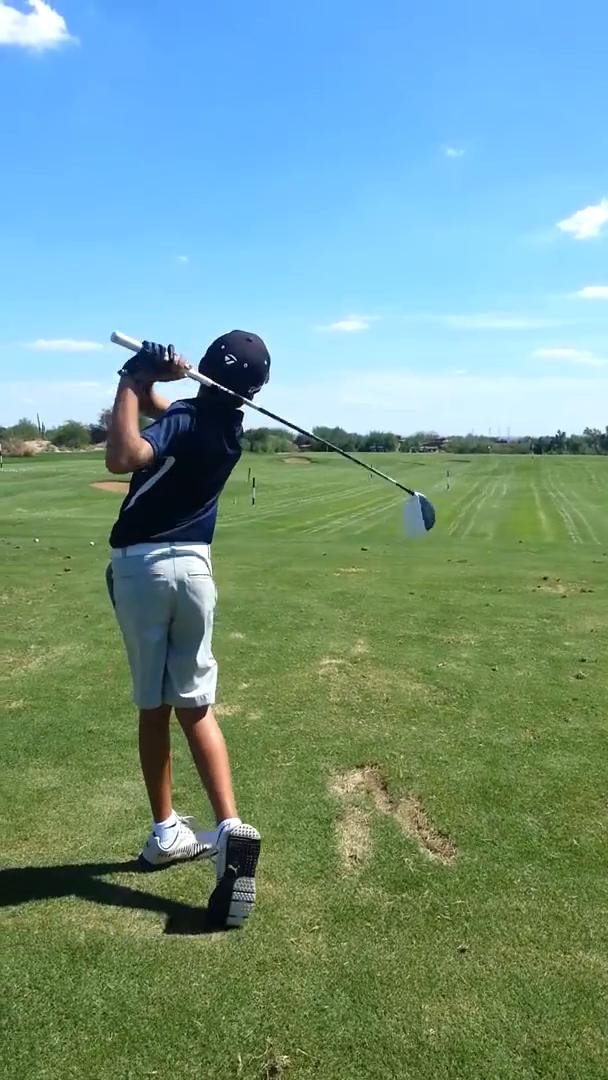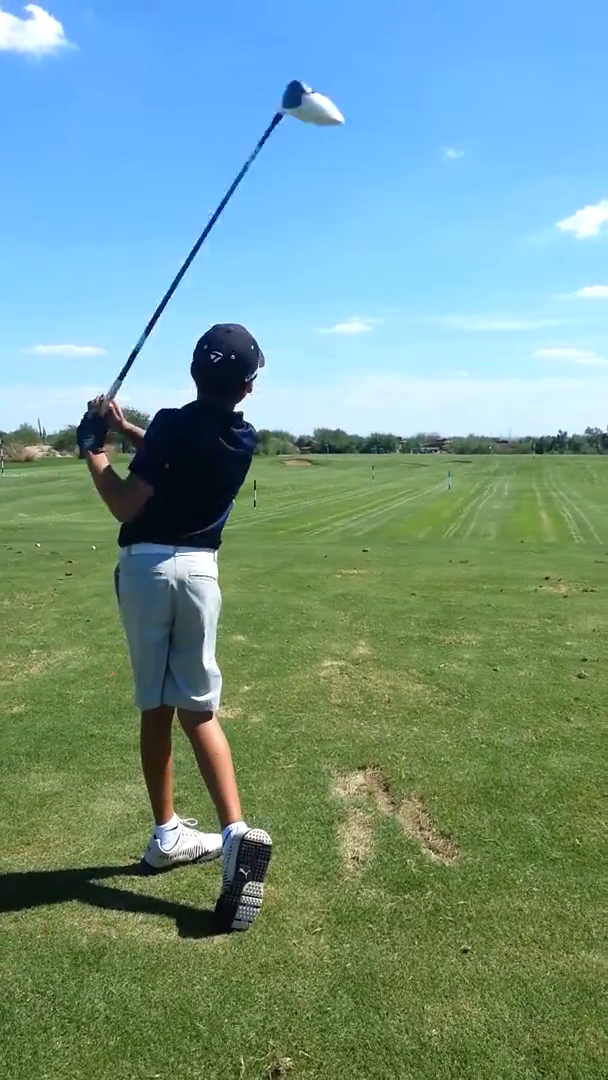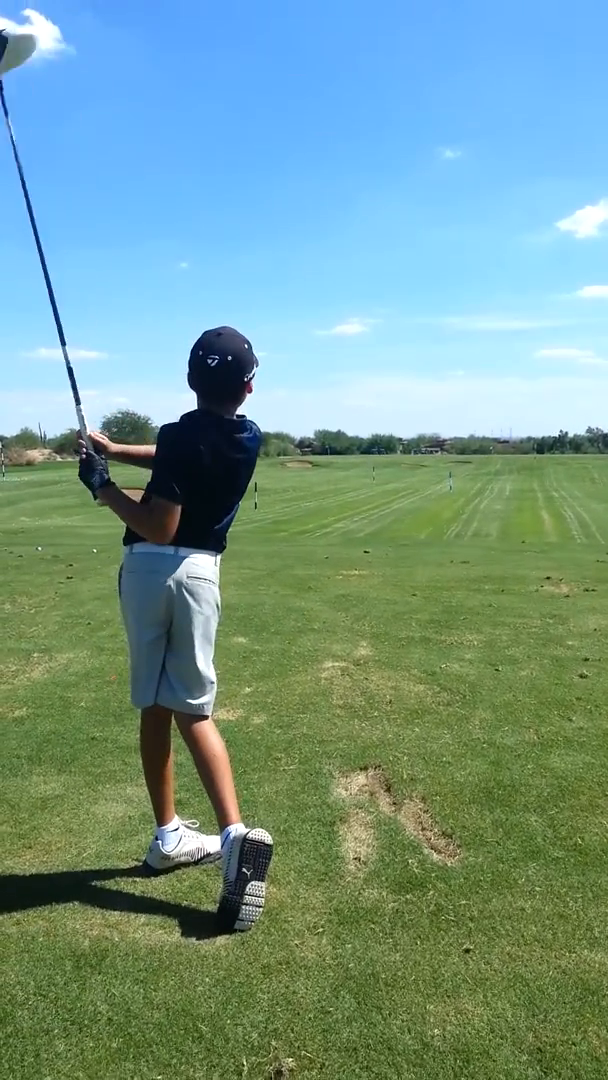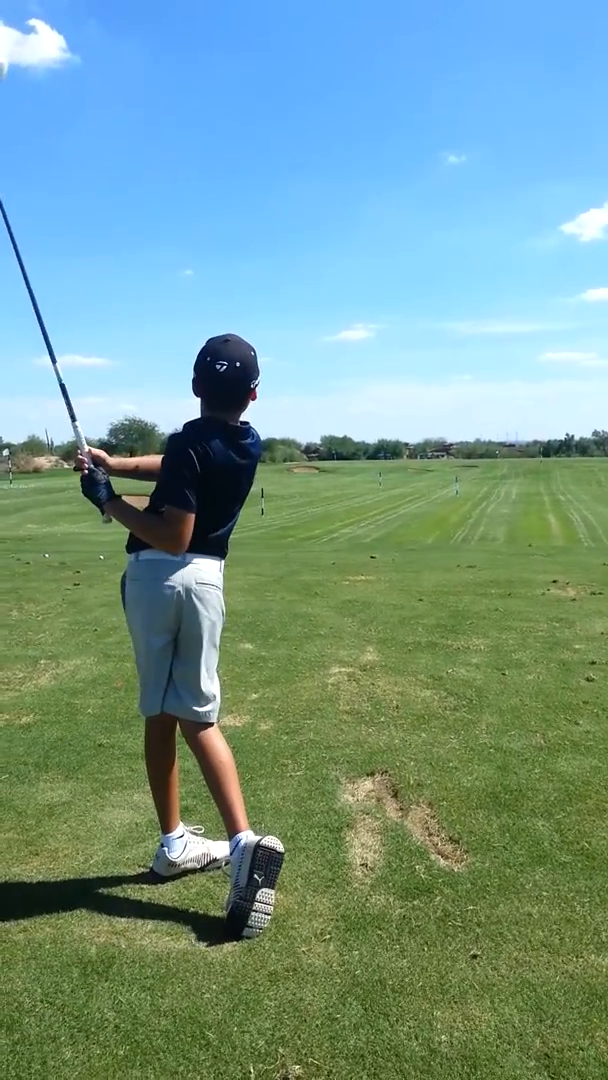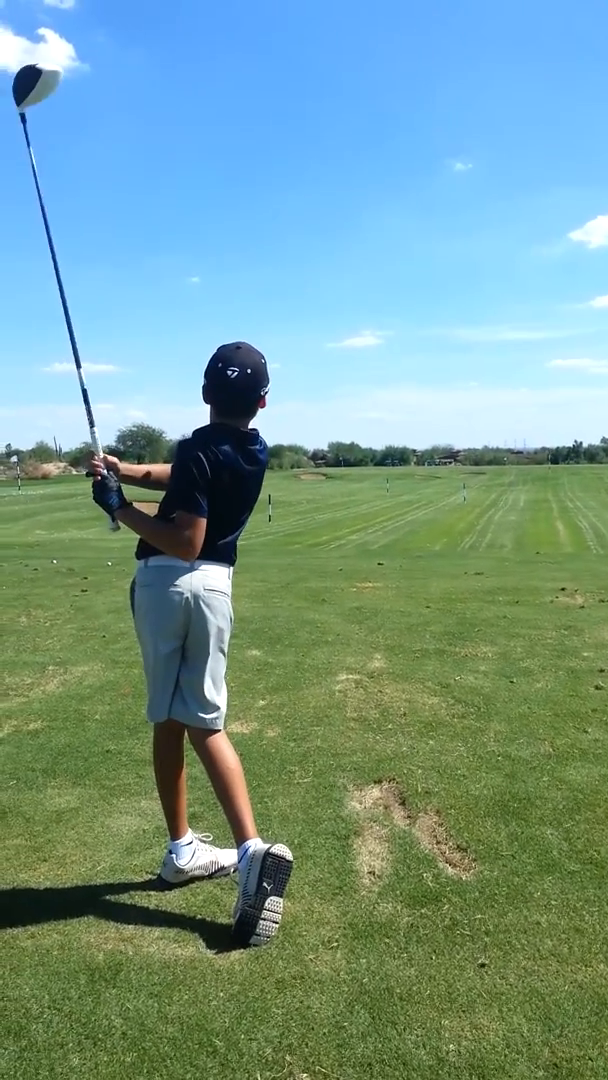
dt=0.4s
person 1, frame 1
left shoulder: (184, 420)
right shoulder: (229, 430)
left elbow: (122, 459)
right elbow: (159, 418)
left wrist: (135, 376)
right wrist: (148, 381)
left hip: (141, 566)
right hip: (193, 566)
left knee: (154, 706)
right knee: (195, 705)
left ankle: (165, 831)
right ankle: (228, 828)
person 1, frame 2
left shoulder: (173, 424)
right shoulder: (244, 438)
left elbow: (127, 508)
left wrist: (94, 453)
right wrist: (126, 429)
left hip: (145, 567)
right hip: (197, 571)
left knee: (155, 706)
right knee: (198, 709)
left ankle: (167, 834)
right ankle: (236, 832)
person 1, frame 3
left shoulder: (179, 435)
right shoulder: (248, 439)
left elbow: (159, 528)
left wrist: (103, 486)
right wrist: (115, 449)
left hip: (147, 569)
right hip: (198, 574)
left knee: (154, 708)
right knee: (193, 710)
left ankle: (169, 835)
right ankle: (234, 833)
person 1, frame 4
left shoulder: (189, 444)
right shoulder: (248, 445)
left elbow: (173, 537)
left wrist: (109, 500)
right wrist: (115, 463)
left hip: (154, 577)
right hip: (204, 580)
left knee: (159, 714)
right knee: (198, 717)
left ankle: (174, 842)
right ankle: (243, 840)
person 1, frame 5
left shoulder: (197, 449)
right shoulder: (255, 452)
left elbow: (185, 541)
left wrist: (119, 506)
right wrist: (126, 470)
left hip: (162, 582)
right hip: (212, 586)
left knee: (167, 721)
right knee: (205, 722)
left ankle: (182, 849)
right ankle: (251, 848)
